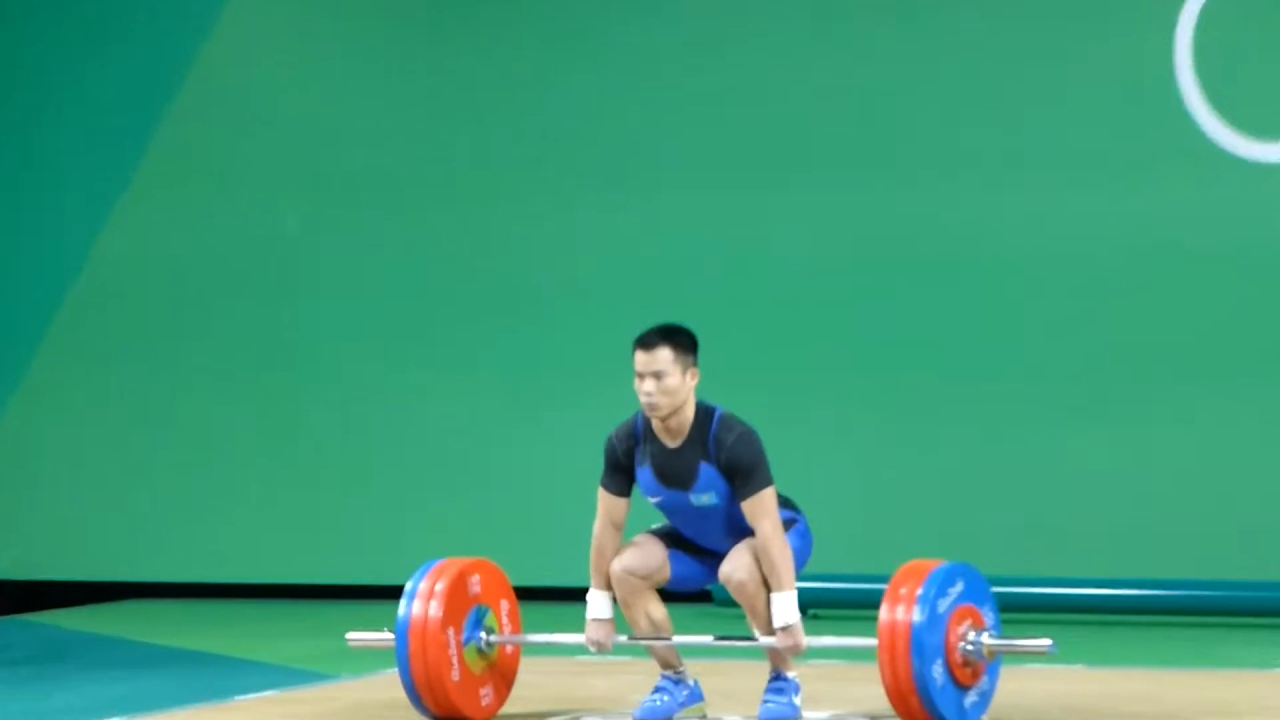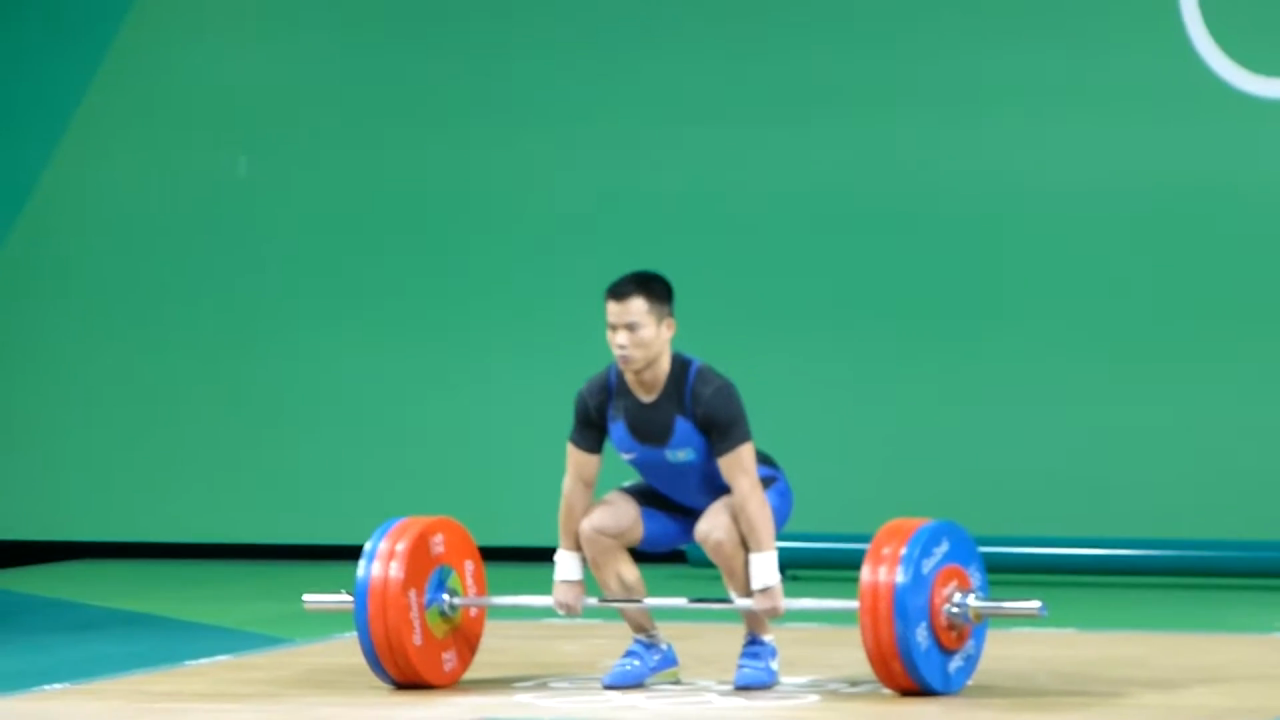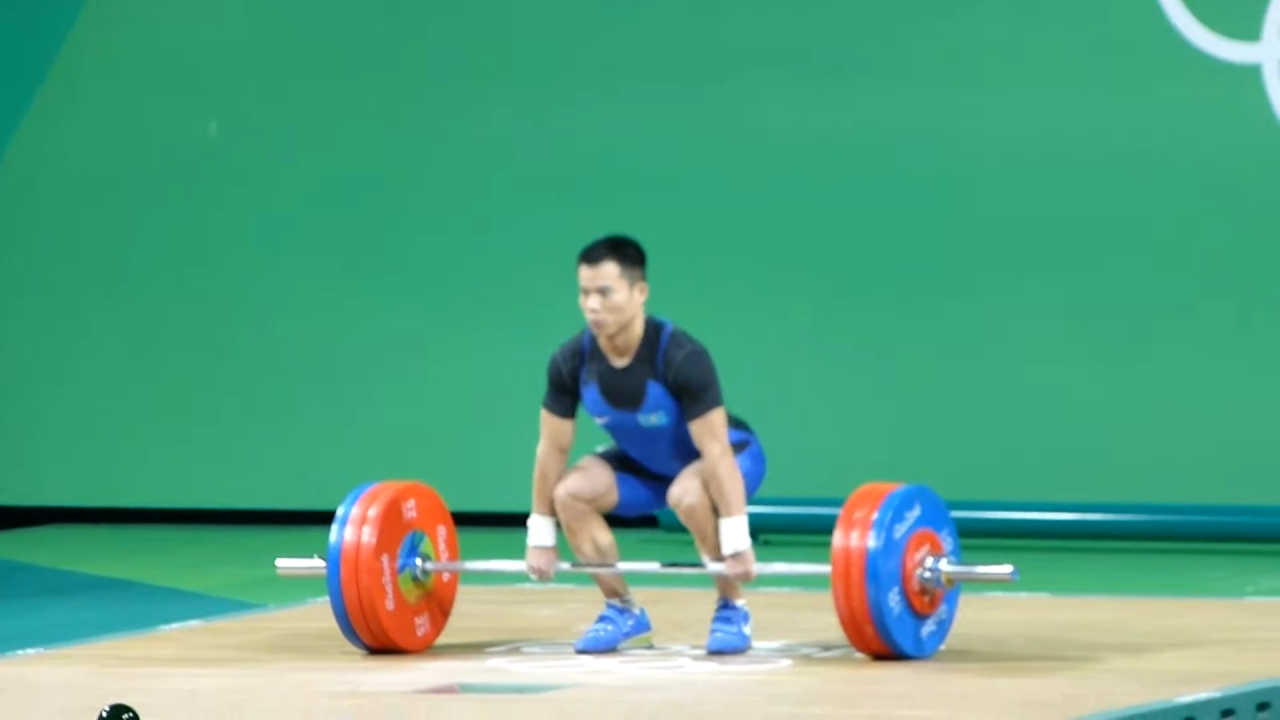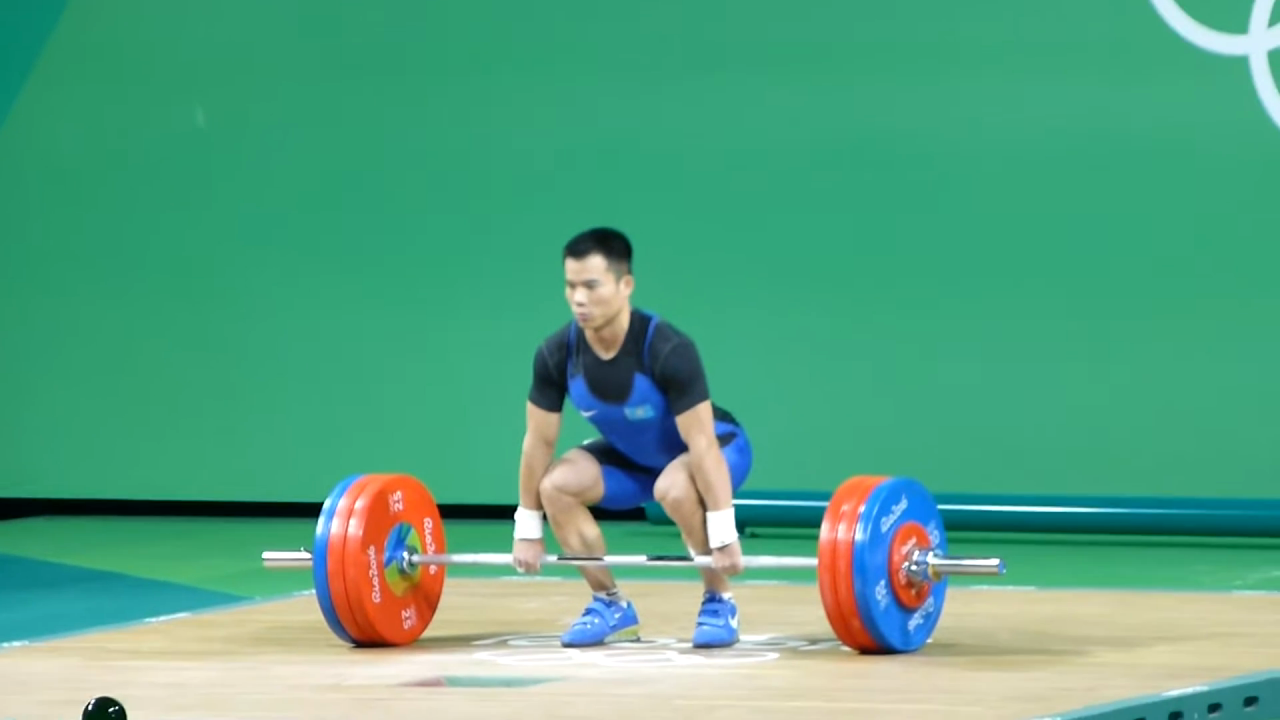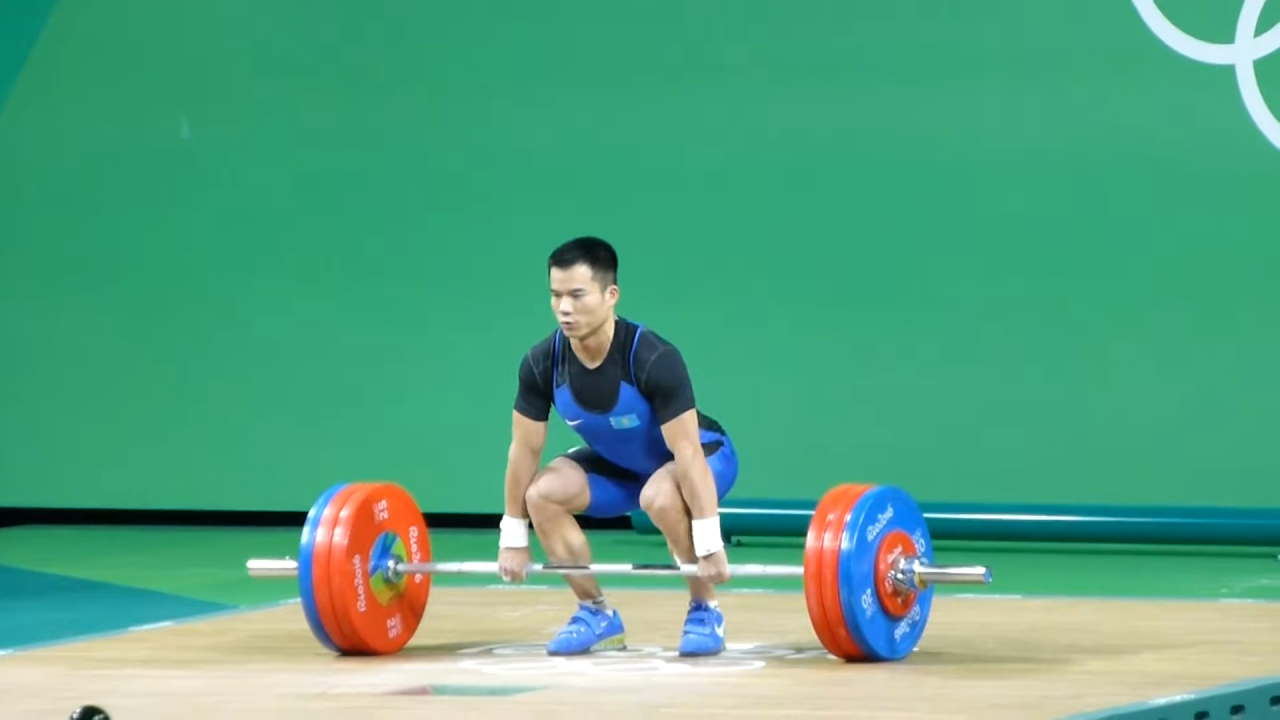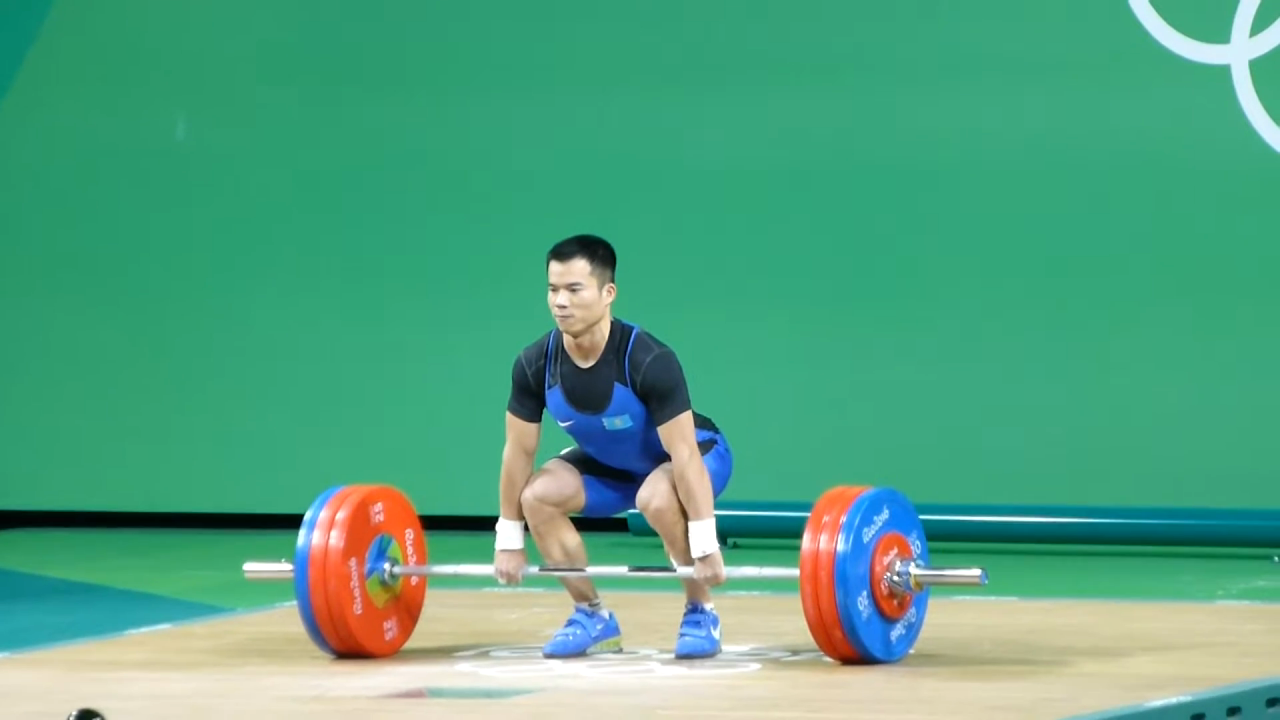
dt=0.3s
person 1, frame 1
left shoulder: (731, 438)
right shoulder: (626, 442)
left elbow: (767, 527)
right elbow: (608, 524)
left wrist: (787, 615)
right wrist: (599, 610)
left hip: (777, 532)
right hip: (699, 539)
left knee: (739, 571)
right knee: (626, 567)
left ankle: (783, 679)
right ankle: (678, 680)
person 1, frame 2
left shoulder: (708, 392)
right shoulder: (597, 395)
left elbow: (745, 486)
right elbow: (577, 483)
left wrist: (767, 577)
right wrist: (567, 571)
left hip: (754, 490)
right hip: (674, 498)
left knee: (717, 531)
right knee: (596, 526)
left ankle: (760, 644)
right ankle: (651, 645)
person 1, frame 3
left shoulder: (680, 356)
right shoulder: (570, 361)
left elbow: (715, 450)
right elbow: (552, 447)
left wrist: (737, 541)
right wrist: (541, 536)
left hip: (729, 454)
right hip: (647, 461)
left knee: (689, 494)
right knee: (570, 491)
left ankle: (732, 609)
right ankle: (623, 610)
person 1, frame 4
left shoulder: (666, 349)
right shoulder: (556, 353)
left elbow: (702, 444)
right elbow: (538, 441)
left wrist: (724, 535)
right wrist: (527, 529)
left hip: (716, 445)
right hip: (633, 454)
left knee: (674, 488)
right knee: (556, 484)
left ankle: (719, 603)
right ankle: (611, 604)
person 1, frame 5
left shoulder: (653, 357)
right shoulder: (542, 362)
left elbow: (687, 452)
right elbow: (524, 449)
left wrist: (710, 543)
right wrist: (514, 538)
left hip: (702, 452)
right hip: (619, 460)
left knee: (660, 496)
right knee: (542, 493)
left ankle: (705, 611)
right ankle: (597, 612)
person 1, frame 6
left shoulder: (648, 359)
right shoulder: (535, 363)
left elbow: (683, 454)
right elbow: (518, 451)
left wrist: (706, 544)
right wrist: (509, 540)
left hip: (697, 452)
right hip: (610, 462)
left knee: (656, 498)
right knee: (537, 495)
left ankle: (701, 614)
right ankle: (592, 615)
